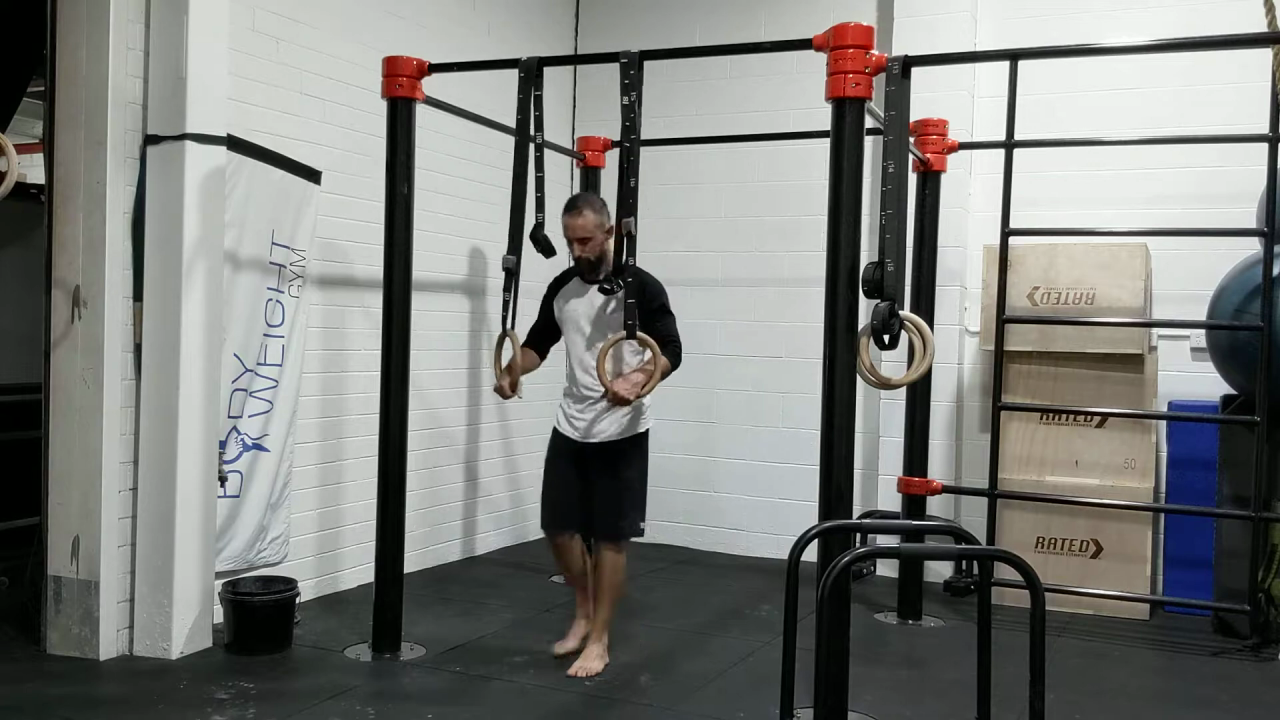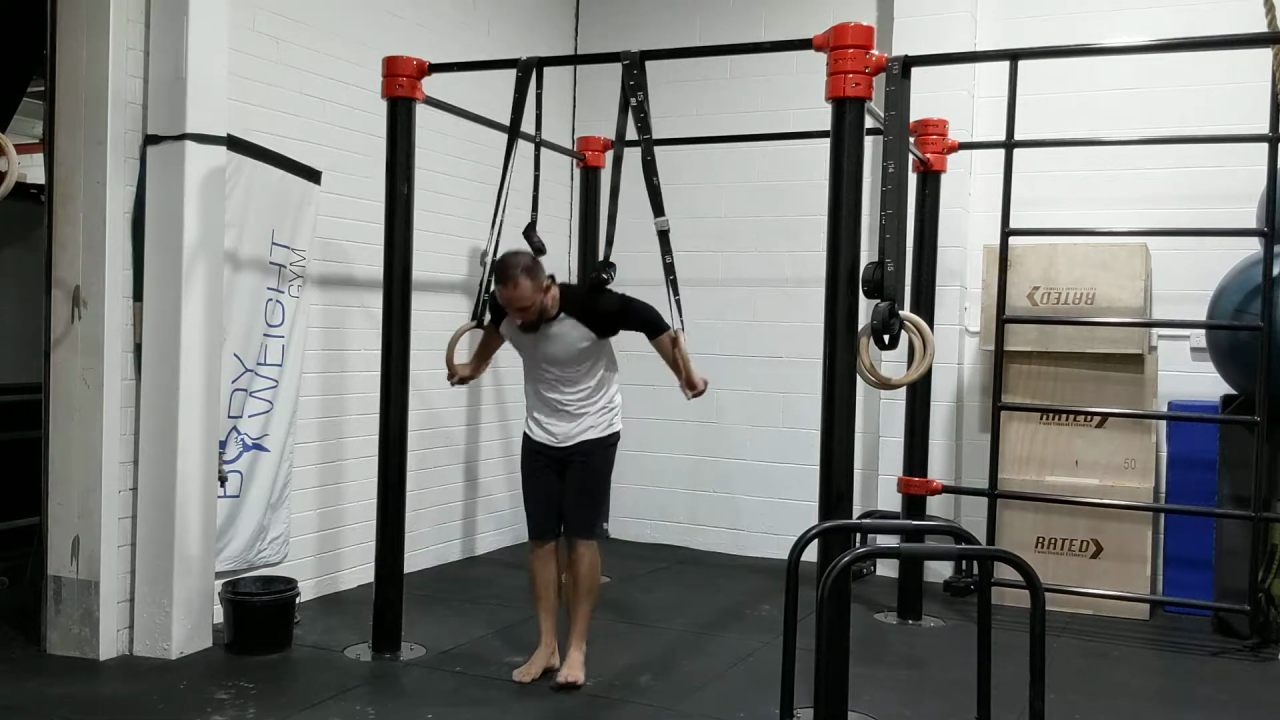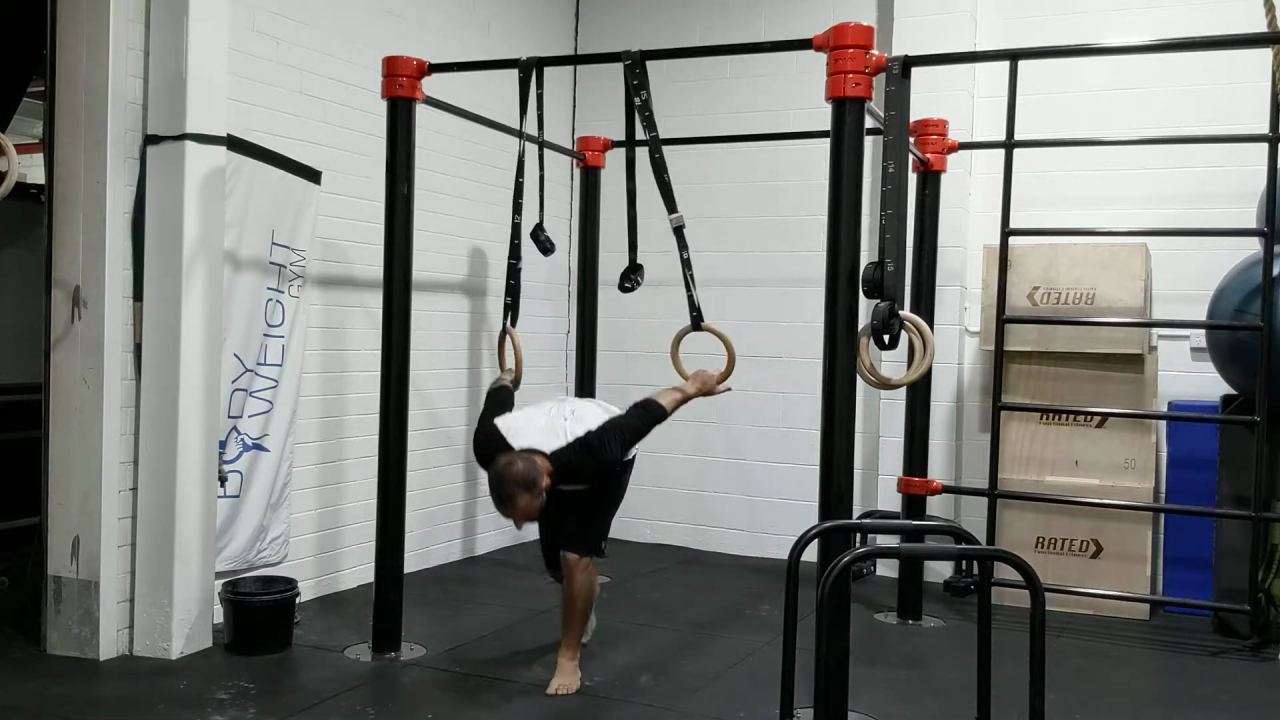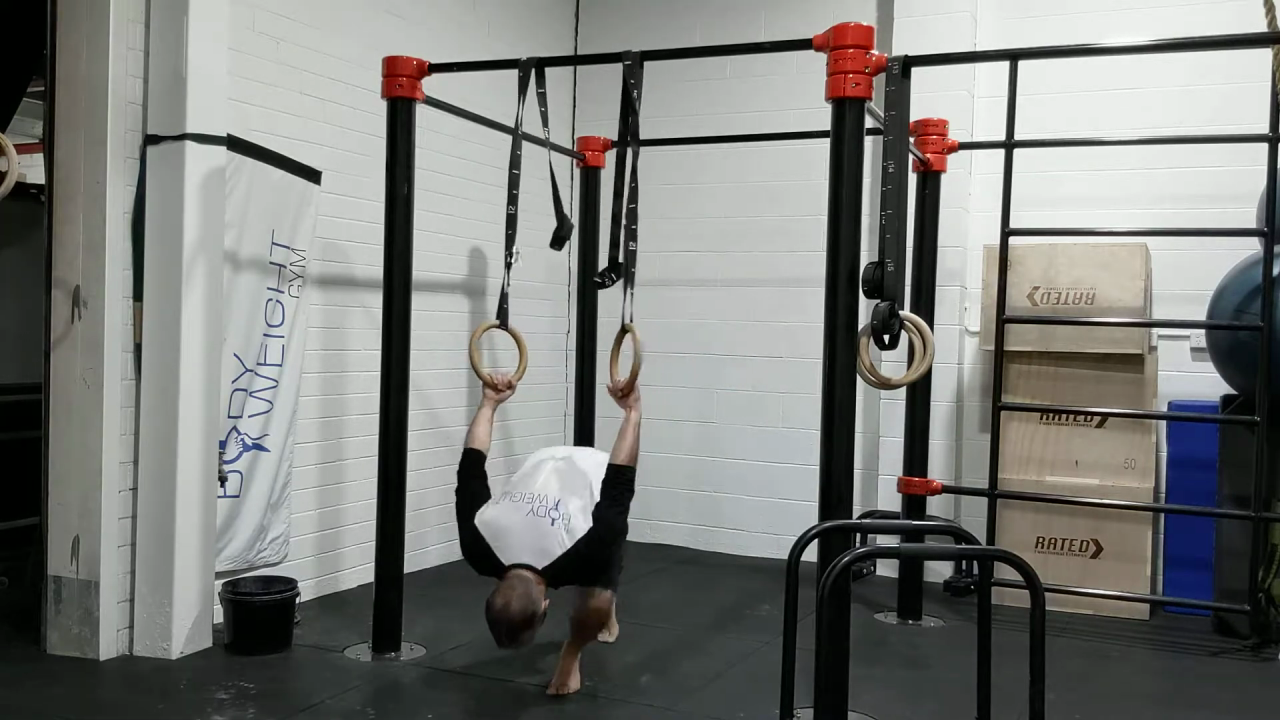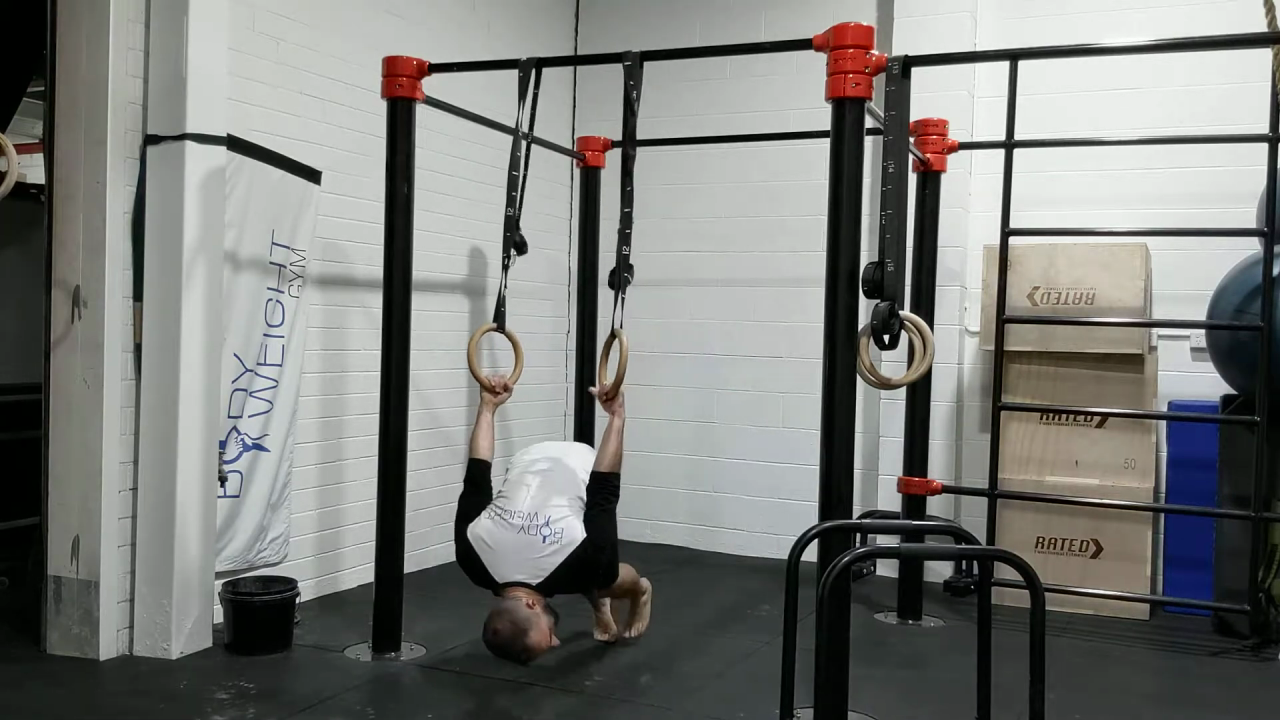
dt=0.7s
person 1, frame 1
left shoulder: (641, 288)
right shoulder: (561, 288)
left elbow: (670, 350)
right elbow: (538, 342)
left wrist: (637, 377)
right wrist: (511, 371)
left hip: (621, 433)
right hip: (570, 429)
left knee: (610, 538)
right knee: (557, 527)
left ankle: (598, 639)
right ankle: (585, 613)
person 1, frame 2
left shoulder: (591, 306)
right shoulder: (506, 308)
left elbow: (651, 323)
left wrist: (685, 374)
right wrist: (475, 366)
left hip: (593, 435)
right hip: (540, 435)
left knee: (581, 536)
right knee: (541, 536)
left ankle: (576, 647)
right ankle: (546, 645)
person 1, frame 3
left shoulder: (595, 455)
right shoulder: (489, 447)
left elbow: (643, 414)
right elbow: (500, 390)
left wrist: (692, 389)
right wrist: (505, 380)
left hip: (607, 460)
right hip: (557, 466)
left knee: (576, 555)
right knee: (555, 561)
left ankle: (569, 658)
right ankle: (584, 603)
person 1, frame 4
left shoulder: (576, 555)
right shoulder: (479, 548)
left elbow: (618, 490)
right elbow: (470, 472)
left wrist: (632, 412)
right wrist: (488, 403)
left hip: (596, 474)
left knee: (598, 602)
left ankle: (570, 655)
right ankle: (595, 586)
person 1, frame 5
right shoulder: (475, 559)
left elbow: (604, 491)
right elbow: (476, 482)
left wrist: (617, 417)
right wrist: (487, 407)
left hip: (580, 466)
left knee: (602, 584)
left ankle: (640, 590)
right ankle: (600, 607)
